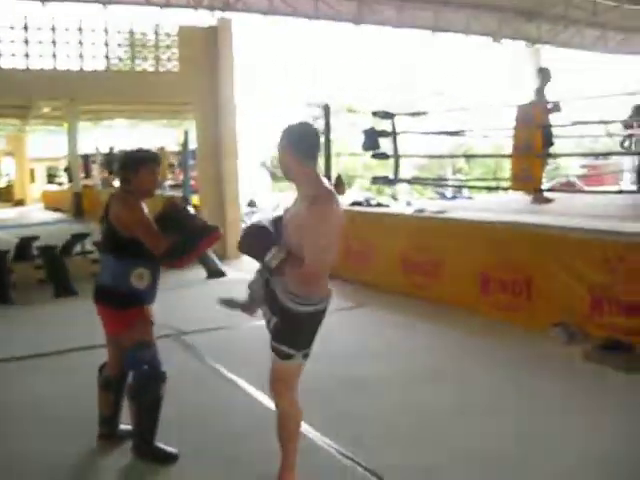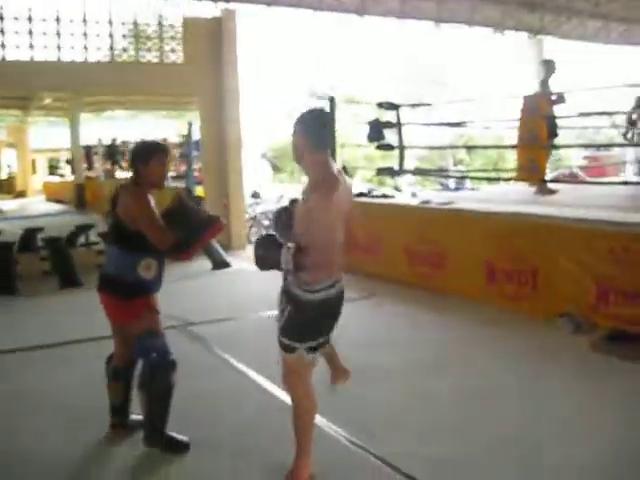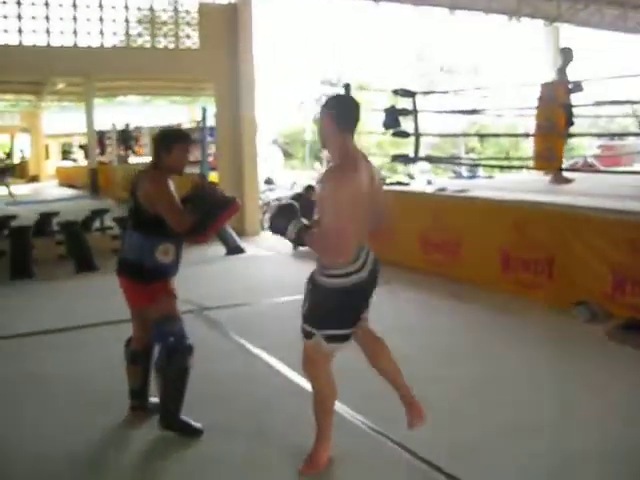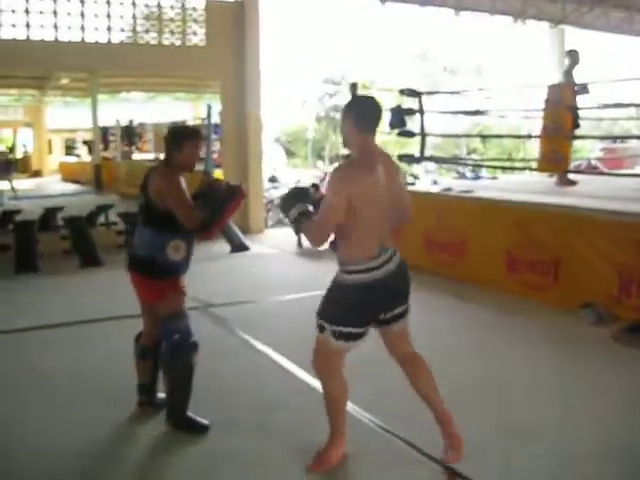
dt=0.1s
person 1, frame 1
left shoulder: (319, 209)
right shoulder: (308, 195)
left elbow: (315, 276)
left wrist: (279, 265)
right wrist: (277, 262)
left hip: (302, 306)
right hip: (281, 283)
left knee: (282, 387)
right ankle: (260, 299)
person 1, frame 2
left shoulder: (321, 194)
right shoulder: (335, 180)
left elbow: (328, 258)
left wrist: (292, 259)
right wrist: (296, 245)
left hip: (314, 296)
right hip: (324, 285)
left knee: (295, 378)
right knee: (318, 337)
right ankle: (336, 368)
person 1, frame 3
left shoulder: (335, 177)
right shoulder: (364, 165)
left elbow: (327, 242)
left wrist: (294, 229)
left hip: (340, 281)
right hip: (361, 266)
left knee: (315, 364)
right knee: (362, 332)
left ankle: (323, 447)
right ankle: (410, 403)
person 1, frame 4
left shoulder: (345, 174)
right shoulder: (391, 166)
left elbow: (318, 235)
left wrist: (299, 212)
left hip: (357, 282)
right hip: (392, 270)
left knee: (325, 362)
right knee: (404, 352)
left ankle: (336, 443)
right ankle: (450, 437)
person 2, frame 1
left shoulder: (122, 201)
right shoulder: (128, 205)
left elbow: (143, 241)
right elbow: (161, 246)
left wrist: (164, 217)
right wrist: (196, 233)
left hip: (114, 296)
right hip: (124, 301)
left knee: (117, 363)
right knee: (149, 371)
left ankle: (108, 427)
right ankle: (144, 444)
person 2, frame 2
left shoulder: (131, 193)
right shoulder: (136, 197)
left elbow: (149, 233)
right elbow: (162, 241)
left hip: (117, 286)
right hip: (129, 292)
left knee: (124, 354)
right knee: (160, 361)
left ankle: (119, 417)
right ankle: (155, 433)
person 2, frame 3
left shoulder: (150, 178)
right shoulder: (156, 182)
left elbow: (169, 217)
right elbow: (181, 224)
left wrist: (194, 197)
right wrist: (215, 206)
left hip: (136, 270)
right hip: (148, 276)
left knee: (143, 336)
right knee: (175, 343)
left ankle: (139, 400)
right ankle: (170, 417)
person 2, frame 4
left shoulder: (161, 174)
right shoulder: (167, 178)
left elbow: (179, 214)
right elbow: (191, 220)
left wrist: (203, 194)
right wrist: (218, 198)
left hip: (148, 266)
right hip: (157, 272)
left knee: (153, 333)
right knee: (181, 342)
left ankle: (147, 395)
right ankle: (177, 414)
person 3, frame 1
left shoulder: (541, 92)
right shoulder: (539, 92)
left wrist: (552, 107)
right wrist: (553, 108)
left hip: (544, 129)
right hip: (541, 129)
left knee: (541, 162)
right knee: (540, 162)
left ankle: (538, 193)
right ankle: (536, 194)
person 3, frame 2
left shoulder: (545, 83)
right shoulder: (543, 83)
right elbow: (544, 103)
left wrist: (557, 99)
right wrist: (559, 100)
left hip: (548, 120)
right hip: (545, 121)
left ankle: (542, 185)
right ankle: (540, 186)
person 3, frame 3
left shoulder: (562, 71)
right shoulder: (560, 71)
left wrist: (574, 87)
right wrist: (576, 89)
left hip: (564, 109)
right hip: (562, 109)
left ankle: (557, 173)
right ankle: (555, 174)
person 3, frame 4
left shoulder: (569, 73)
right shoulder: (567, 73)
left wrist: (581, 88)
right wrist: (582, 90)
left hip: (570, 111)
left ankle: (563, 175)
right ankle: (561, 177)
